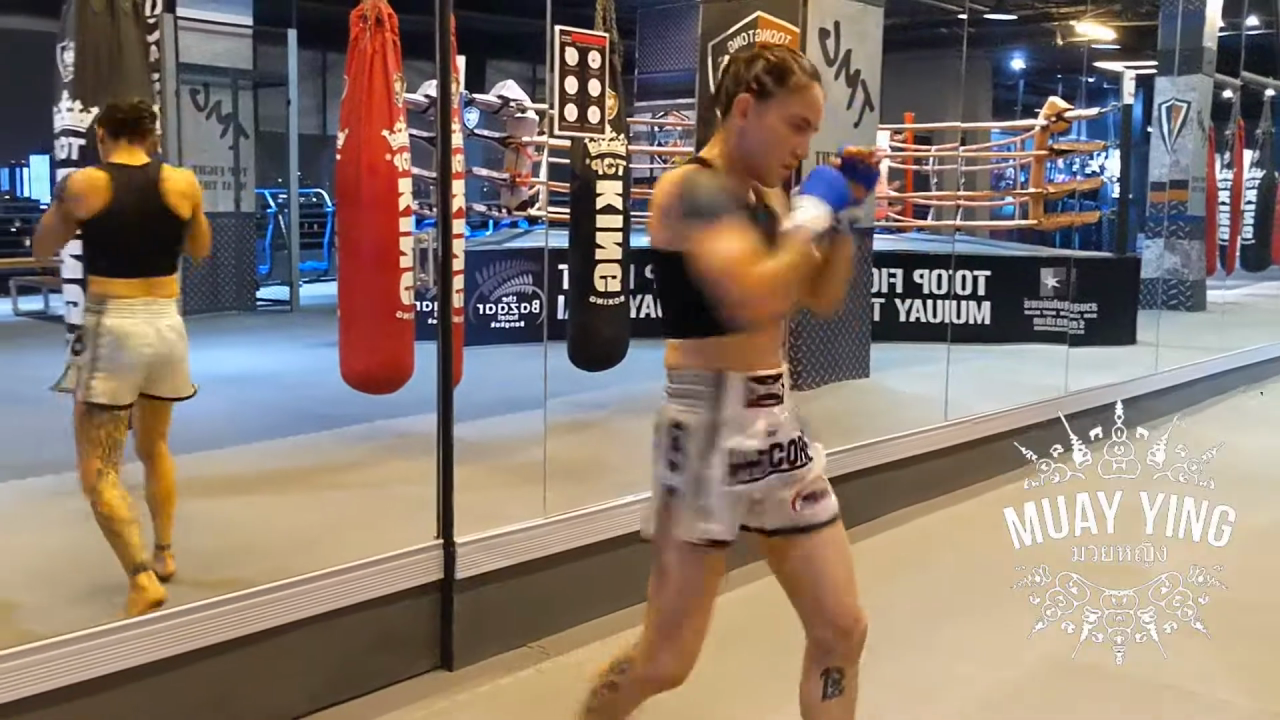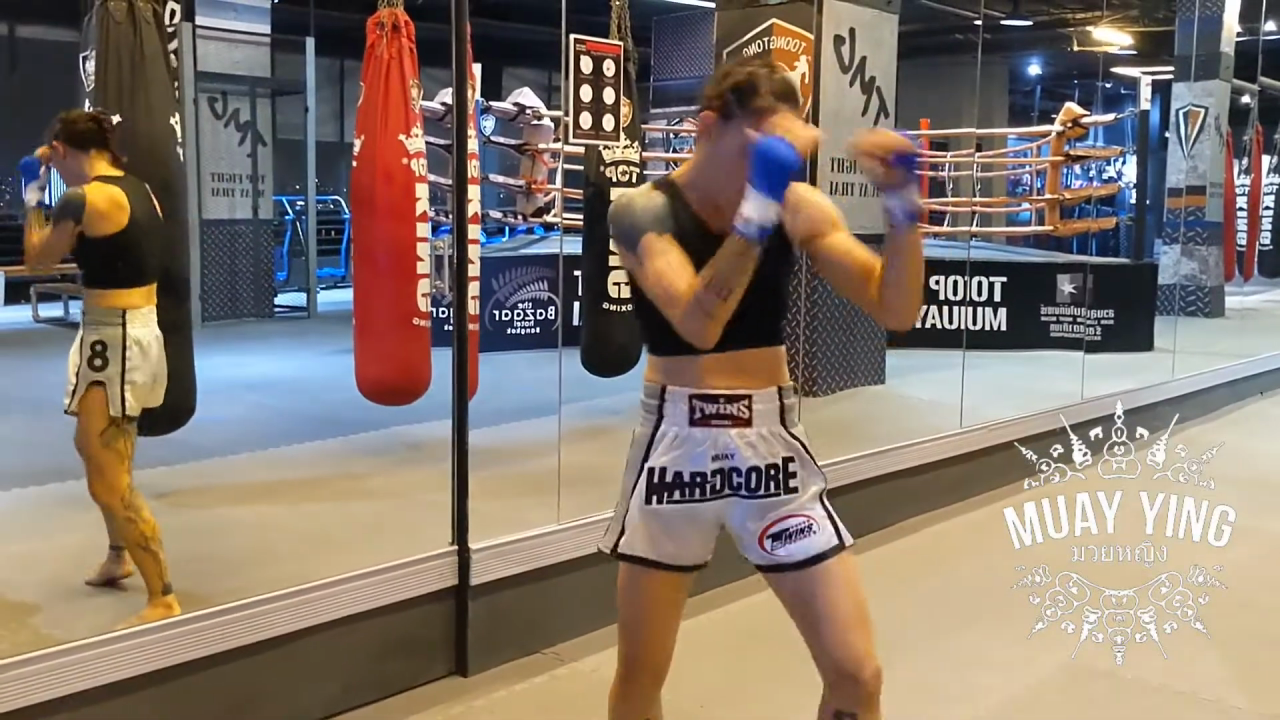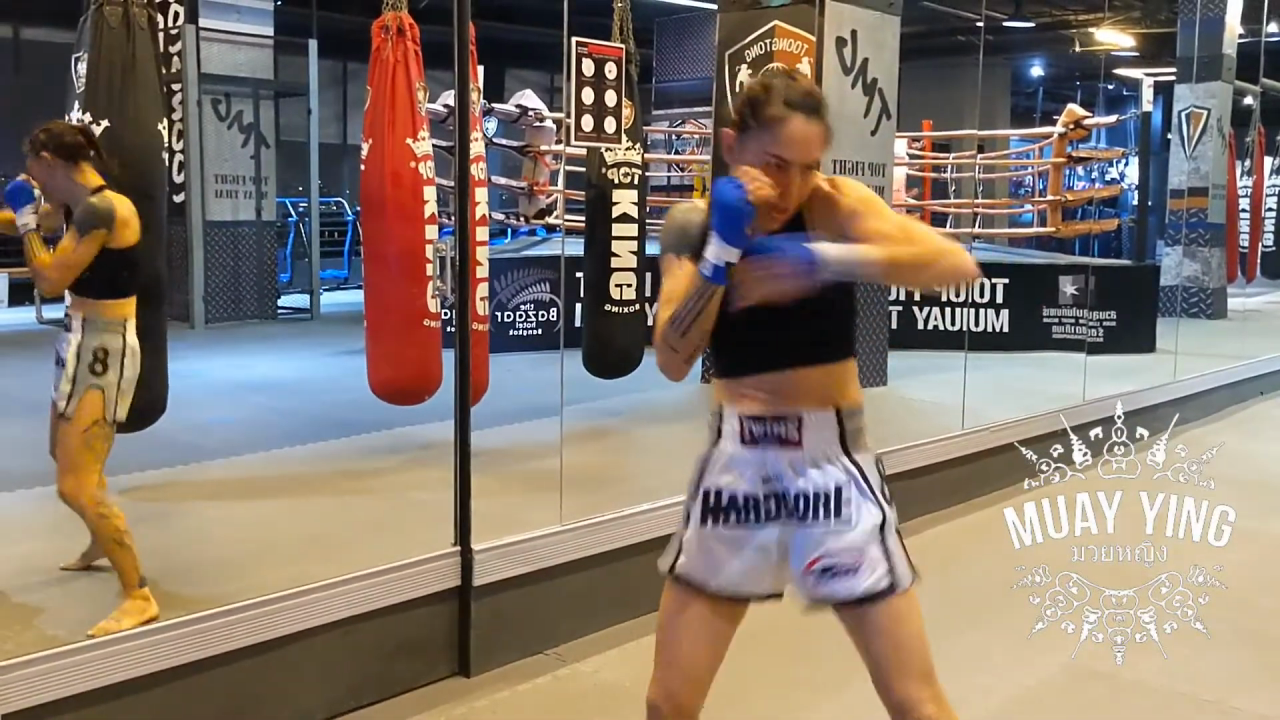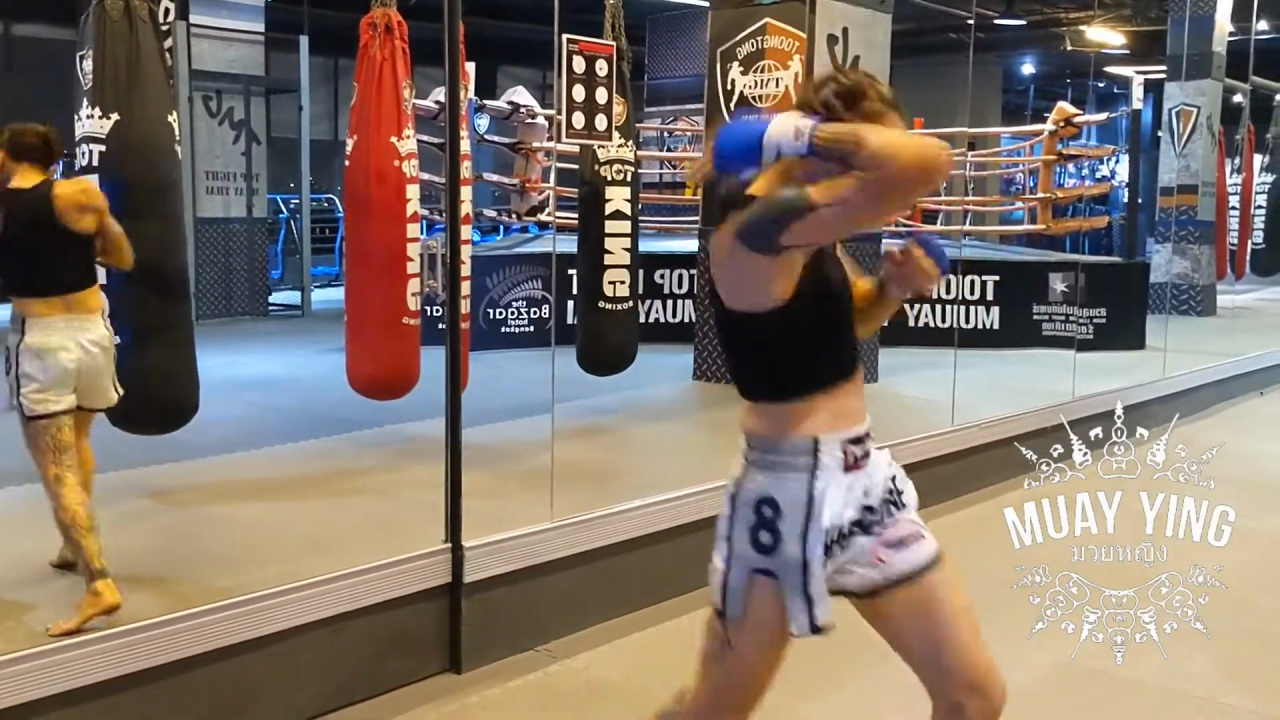
dt=1s
person 1, frame 1
left shoulder: (763, 190)
right shoulder: (689, 189)
left elbow: (824, 299)
right elbow: (755, 307)
left wrist: (846, 203)
right wrist: (811, 211)
left hip: (774, 424)
right hip: (707, 430)
left knee: (842, 630)
right knee: (666, 660)
person 1, frame 2
left shoulder: (799, 207)
right shoulder: (643, 209)
left elbow: (896, 310)
right elbow: (698, 324)
left wrist: (901, 202)
right wrist: (758, 205)
left hip: (770, 443)
right hip: (676, 445)
person 1, frame 3
left shoulder: (837, 205)
right shoulder: (692, 225)
left elbow: (956, 267)
right elbow: (673, 361)
left wrist: (830, 261)
right wrist: (721, 249)
left hip: (832, 468)
right hip: (740, 469)
person 1, frame 4
left shoulder: (809, 215)
right shoulder: (765, 225)
right elbow: (926, 165)
left wrist: (896, 284)
right wrist: (783, 135)
left hip: (858, 476)
right hip: (797, 492)
person 2, frame 1
left shoulder: (81, 184)
right shoulder: (181, 182)
left elbow: (44, 248)
right elbow: (200, 251)
left hip: (109, 331)
right hip: (164, 326)
left knee: (98, 471)
right knee: (153, 449)
left ankle: (142, 580)
right ankle: (163, 556)
person 2, frame 2
left shoulder: (83, 199)
right shoulder: (139, 190)
left elbow: (37, 259)
left wrist: (32, 192)
left hip: (112, 341)
right hip: (141, 333)
left knee: (110, 485)
right knee: (90, 446)
left ankle: (163, 601)
right ankle: (119, 557)
person 2, frame 3
left shoulder: (103, 209)
right shoulder: (81, 205)
left elbow: (50, 281)
left hip: (101, 352)
right hip: (82, 342)
left knee: (76, 486)
right knee: (66, 454)
left ankle: (139, 597)
right ankle: (102, 543)
person 2, frame 4
right shoulder: (82, 193)
right elbow: (124, 260)
right hip: (91, 336)
left knee: (61, 475)
right knee: (75, 445)
left ankle: (99, 587)
right ankle: (76, 548)
